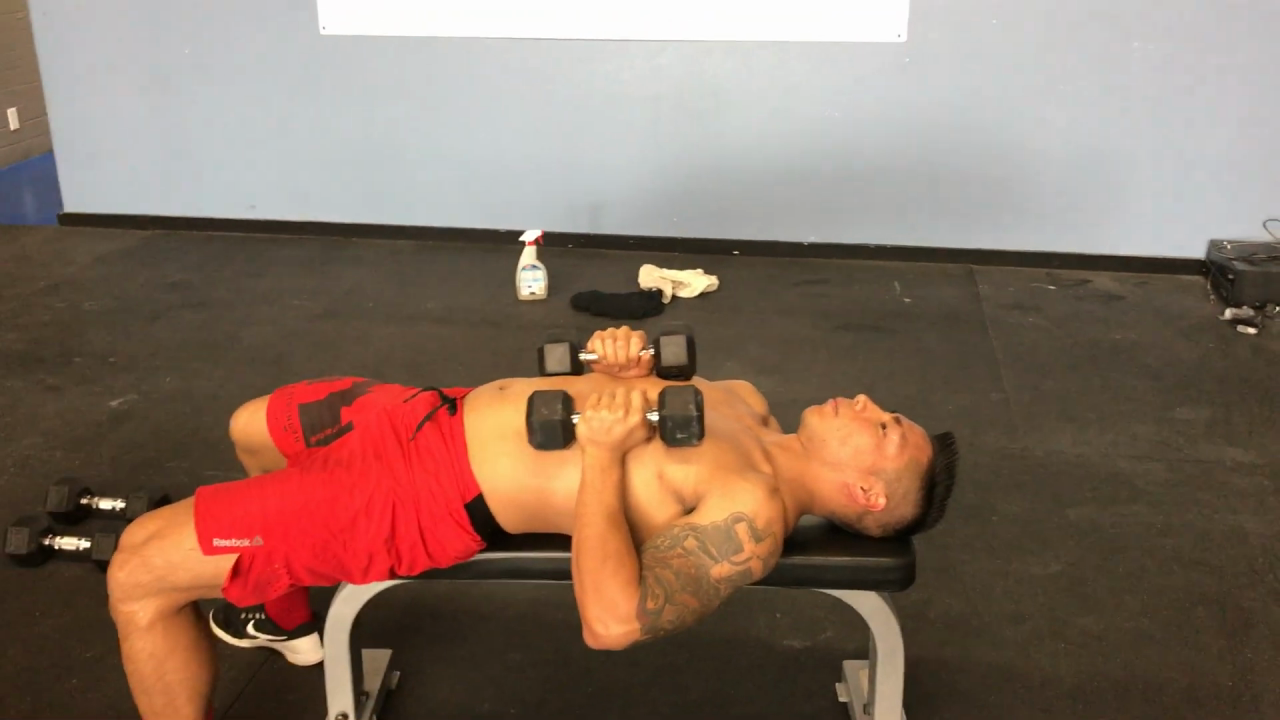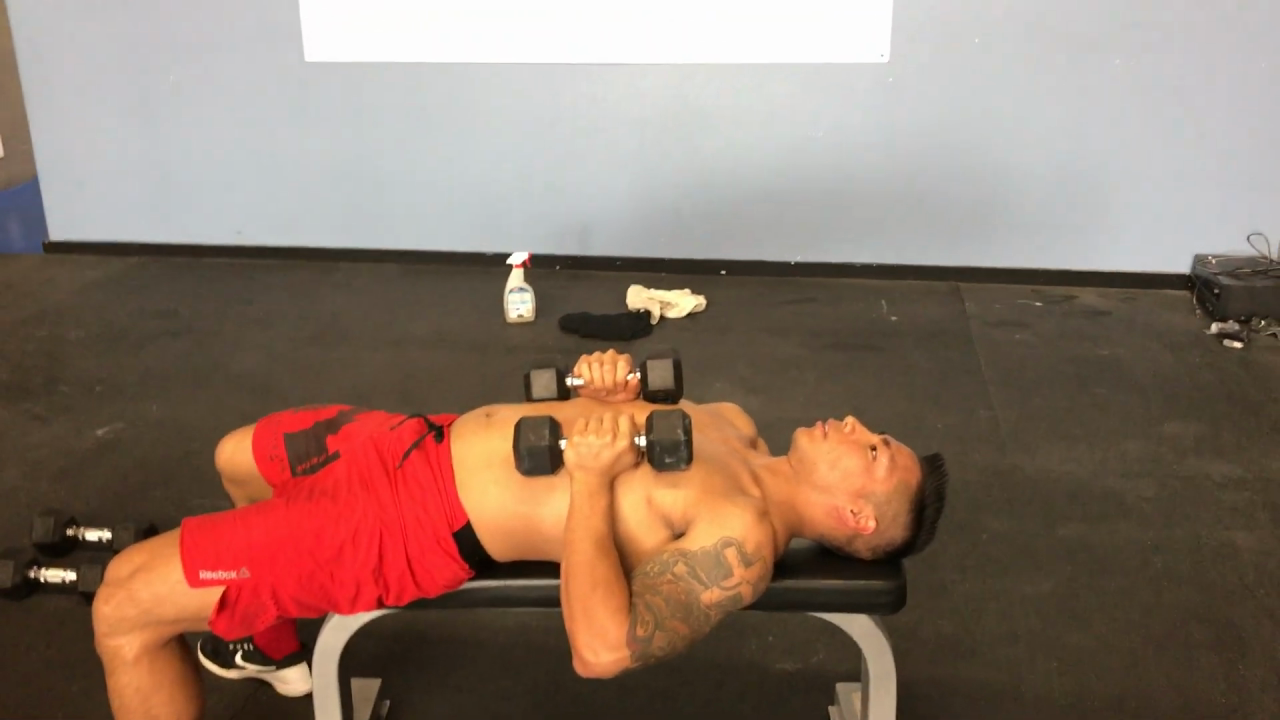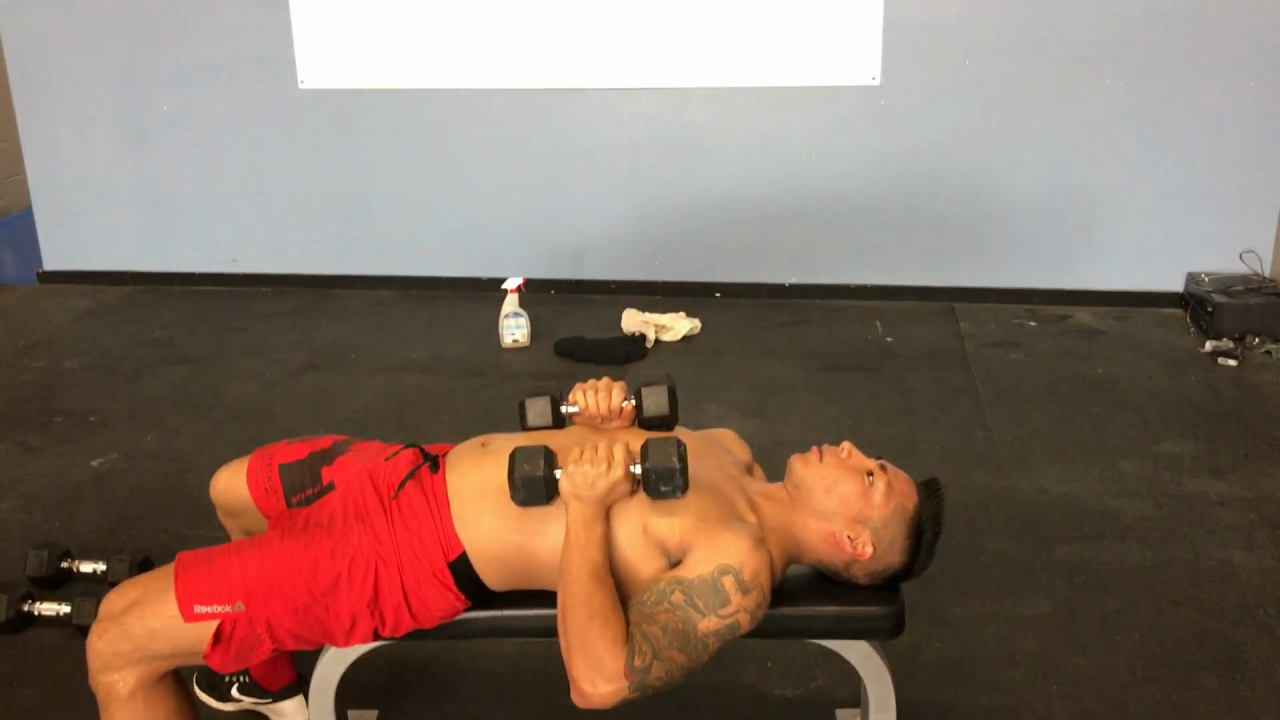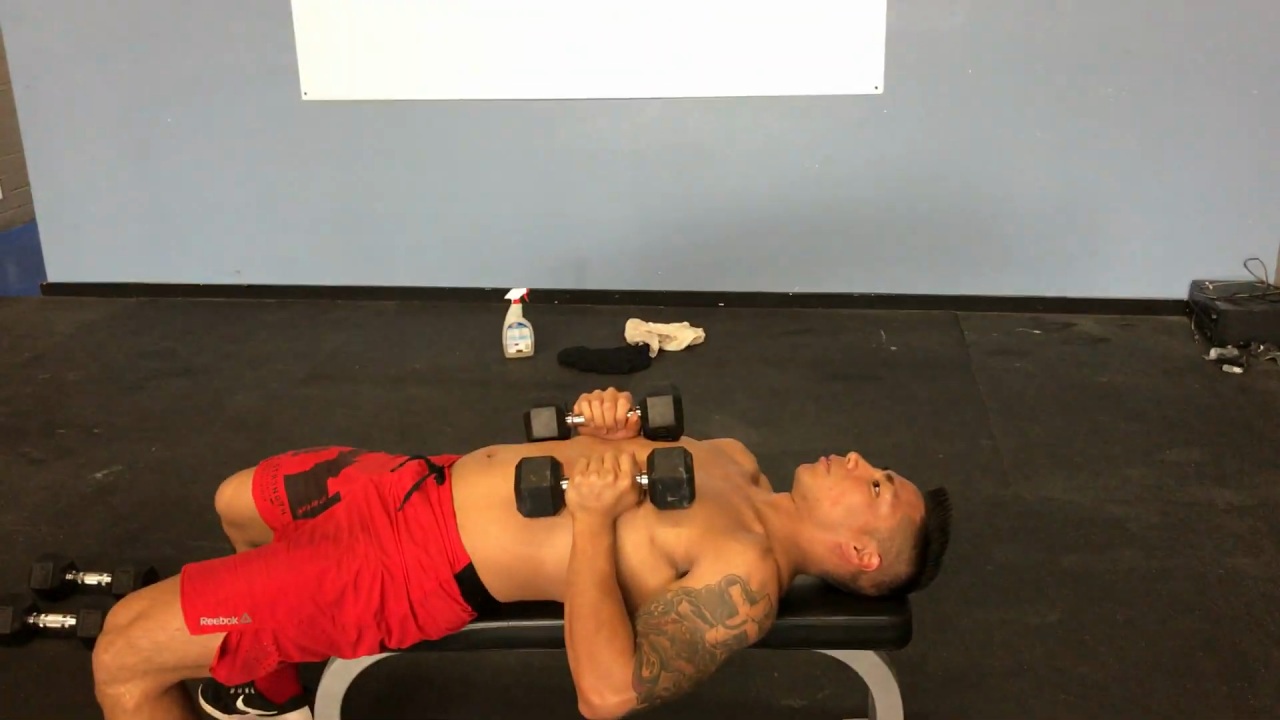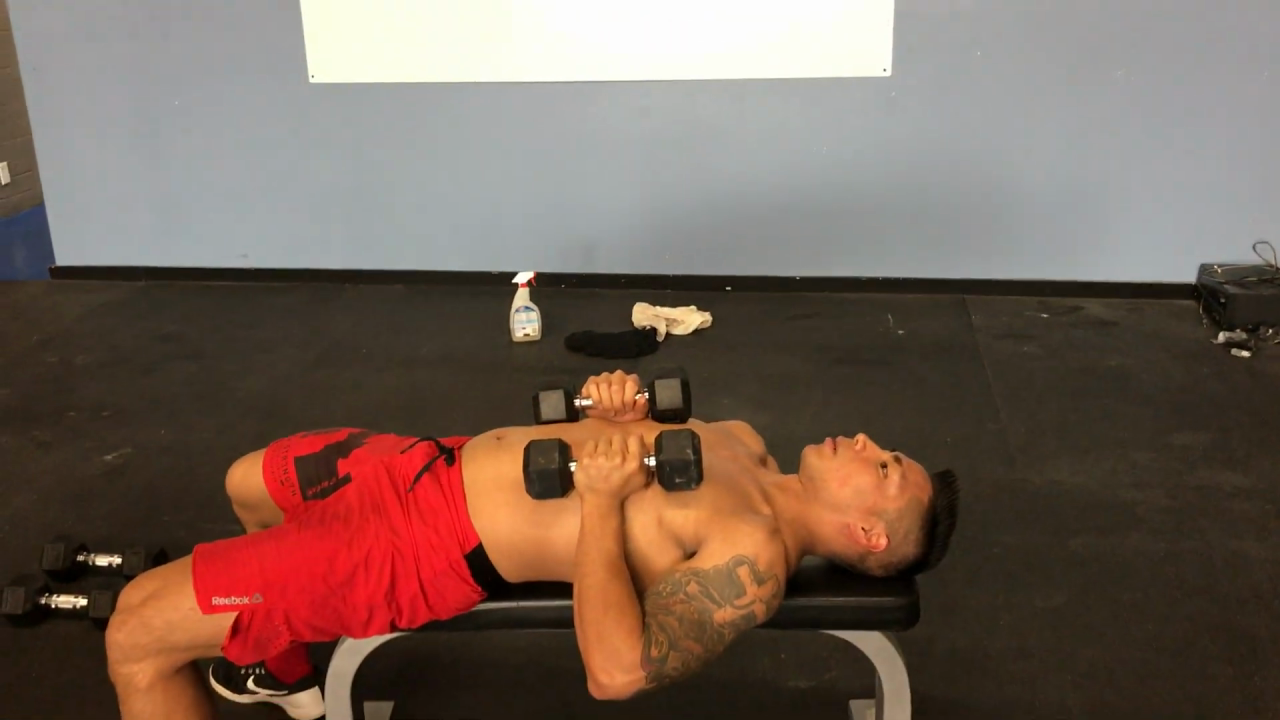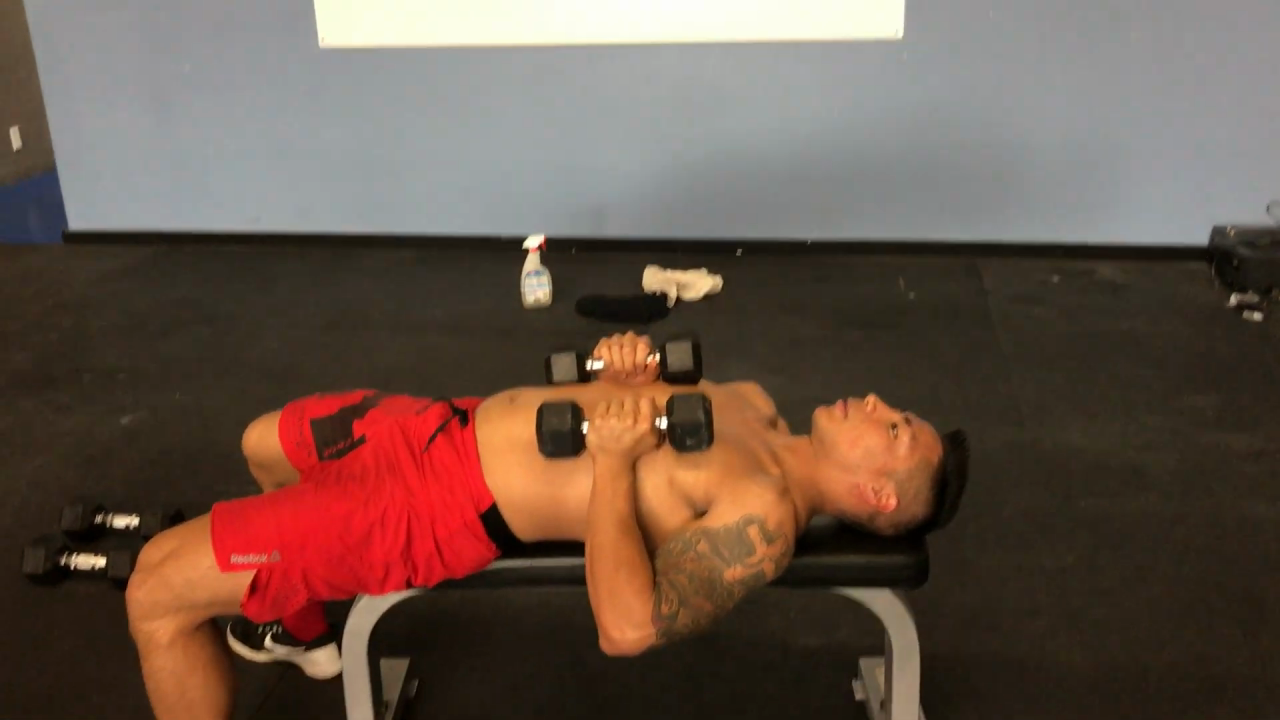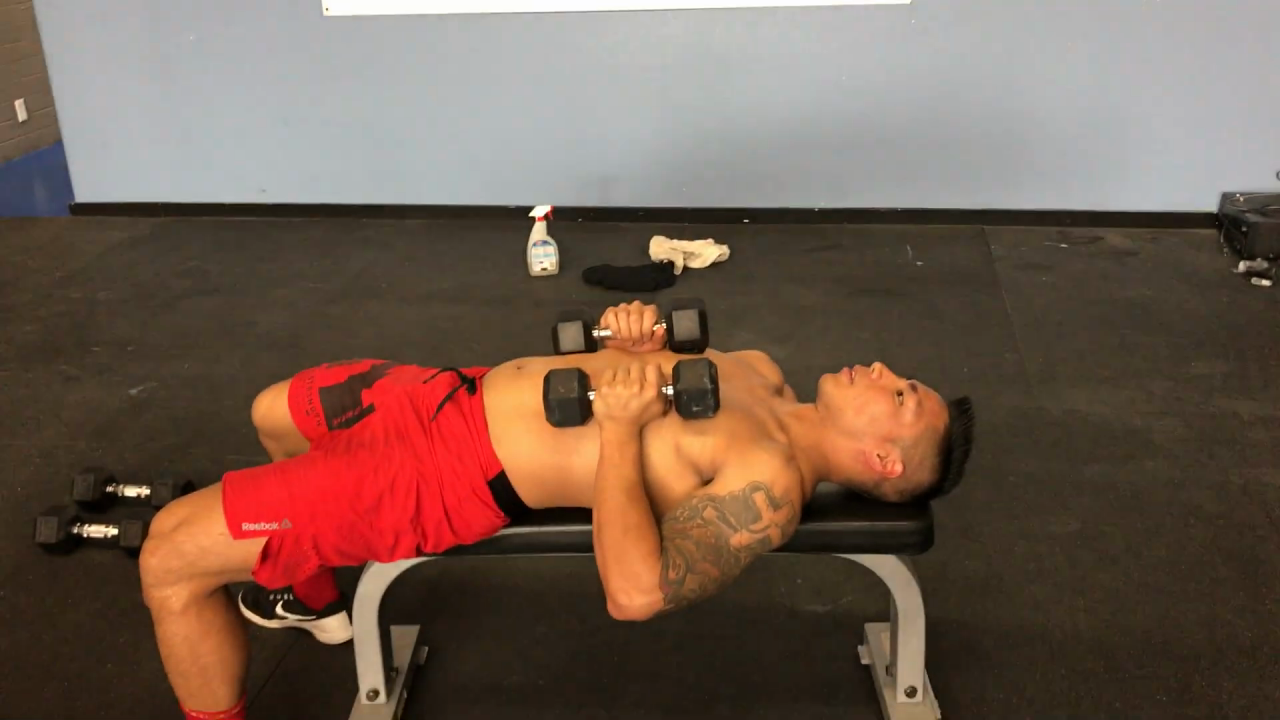
dt=0.3s
person 1, frame 1
left shoulder: (752, 517)
right shoulder: (746, 403)
left elbow: (610, 621)
left wrist: (603, 452)
right wrist: (620, 362)
left hip: (429, 494)
left knee: (140, 569)
right knee: (252, 429)
right ankle: (283, 614)
person 1, frame 2
left shoulder: (742, 540)
right shoulder: (734, 426)
left elbow: (600, 649)
left wrist: (592, 476)
right wrist: (608, 387)
left hip: (420, 523)
left knee: (124, 602)
right knee: (237, 458)
right ankle: (273, 647)
person 1, frame 3
left shoulder: (738, 568)
right shoulder: (730, 453)
left wrist: (586, 507)
right wrist: (603, 414)
left hip: (412, 554)
left knee: (118, 637)
right knee: (232, 490)
person 1, frame 4
left shoulder: (747, 579)
right shoulder: (736, 463)
left wrist: (594, 519)
right wrist: (606, 431)
left hip: (421, 565)
left knee: (125, 649)
right knee: (239, 502)
person 1, frame 5
left shoulder: (753, 559)
right shoulder: (745, 447)
left wrist: (602, 498)
right wrist: (616, 408)
left hip: (428, 546)
left knee: (138, 628)
right knee: (249, 483)
person 1, frame 6
left shoulder: (763, 521)
right shoulder: (754, 408)
left elbow: (627, 627)
left wrist: (613, 461)
right wrist: (626, 372)
left hip: (443, 505)
left knee: (158, 587)
right knee: (265, 444)
right ankle: (303, 627)
person 1, frame 7
left shoulder: (769, 489)
right shoulder: (761, 374)
left elbow: (634, 591)
left wrist: (619, 427)
right wrist: (633, 340)
left hip: (453, 474)
right hip: (468, 393)
left knee: (172, 557)
right knee: (275, 413)
right ankle: (314, 595)
